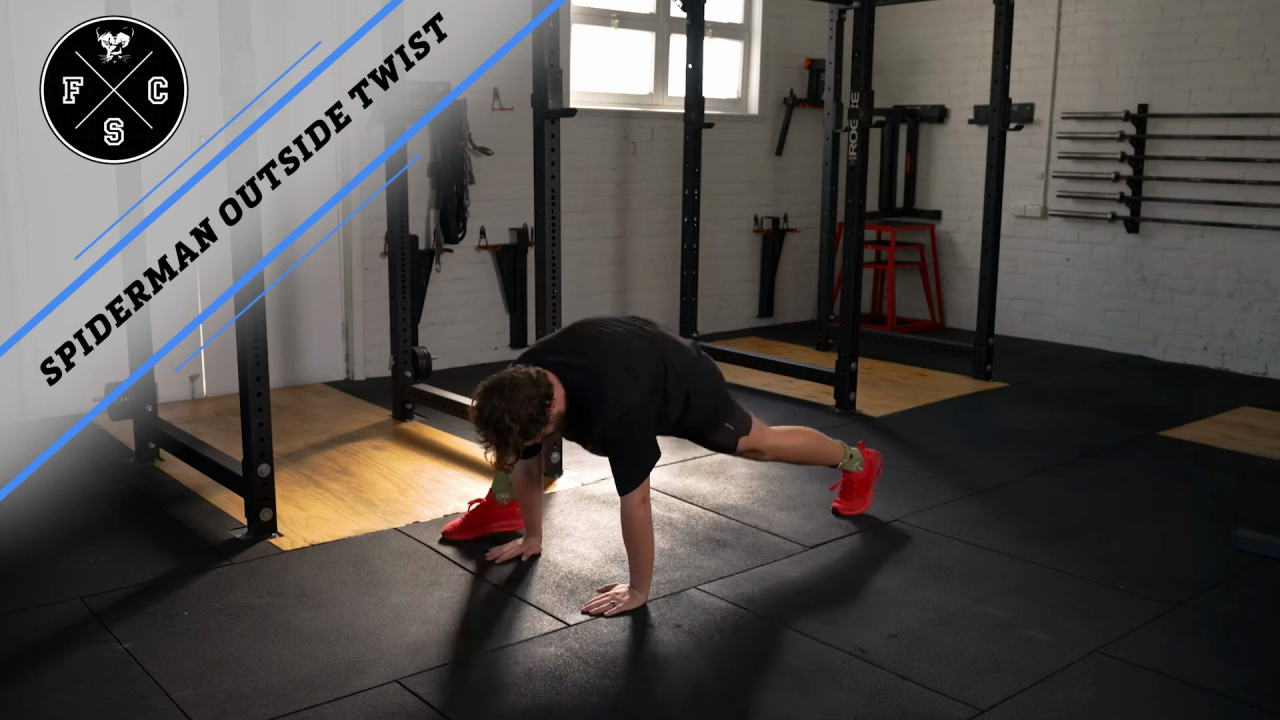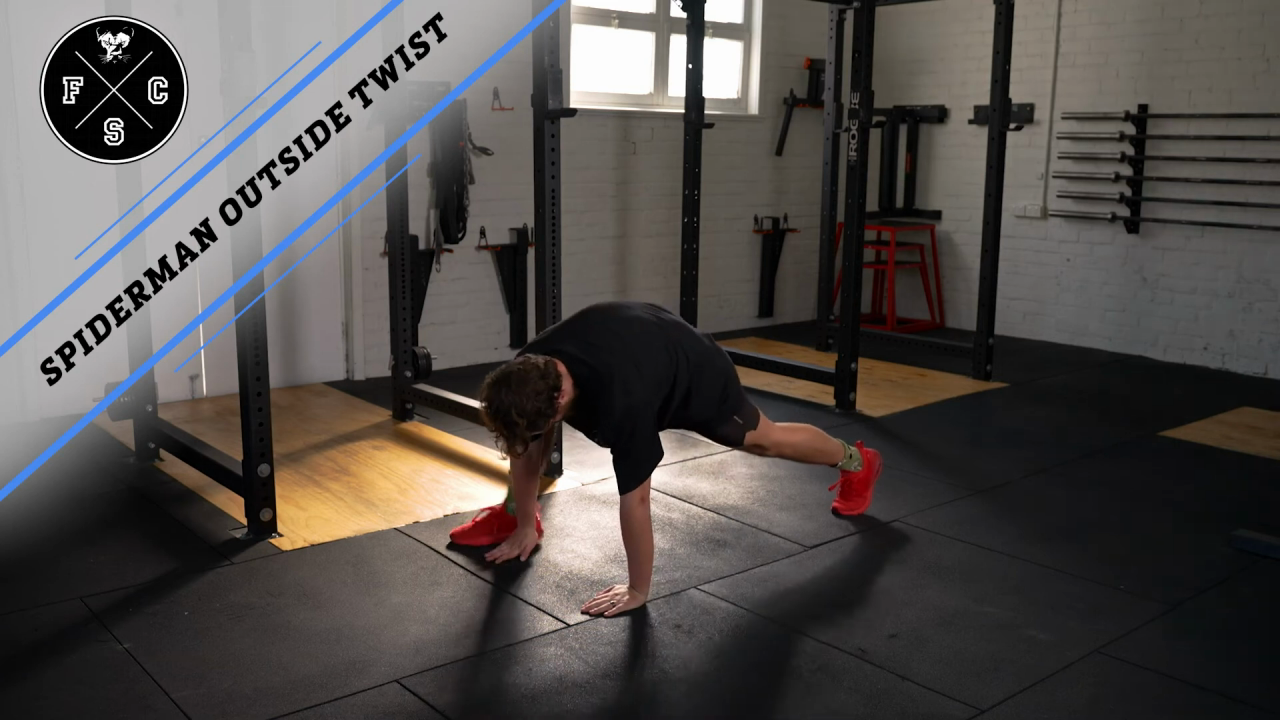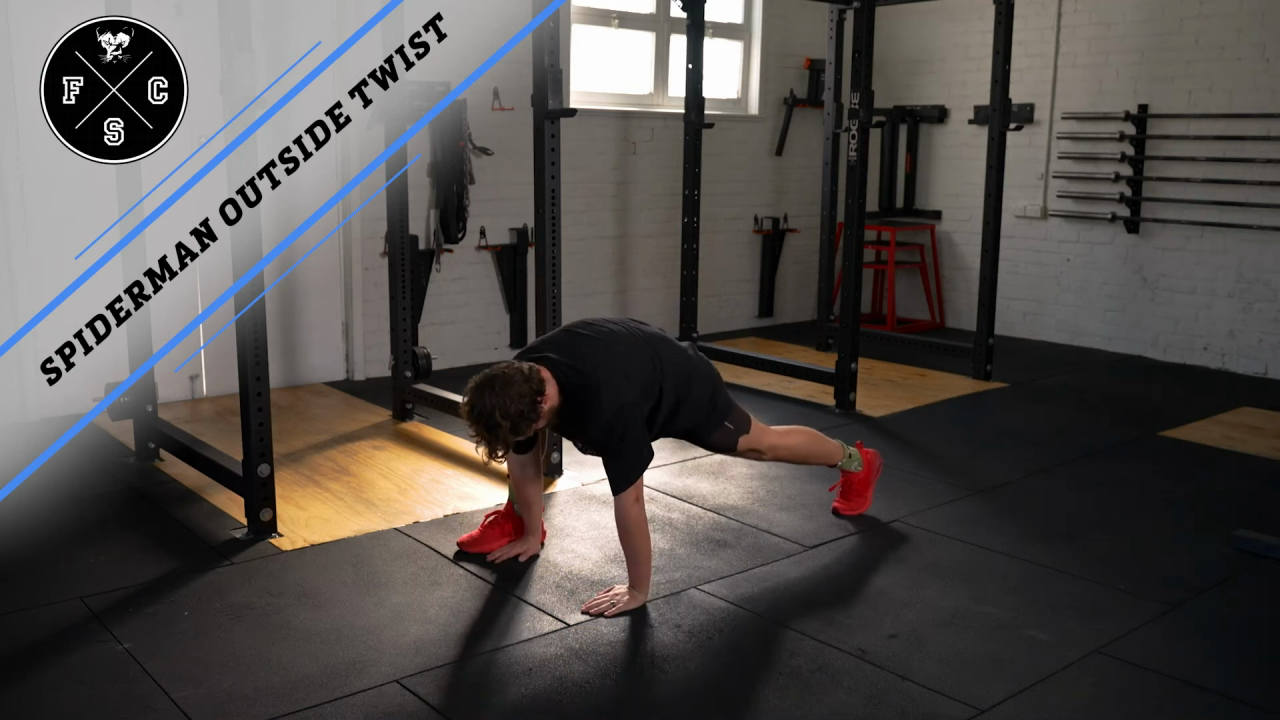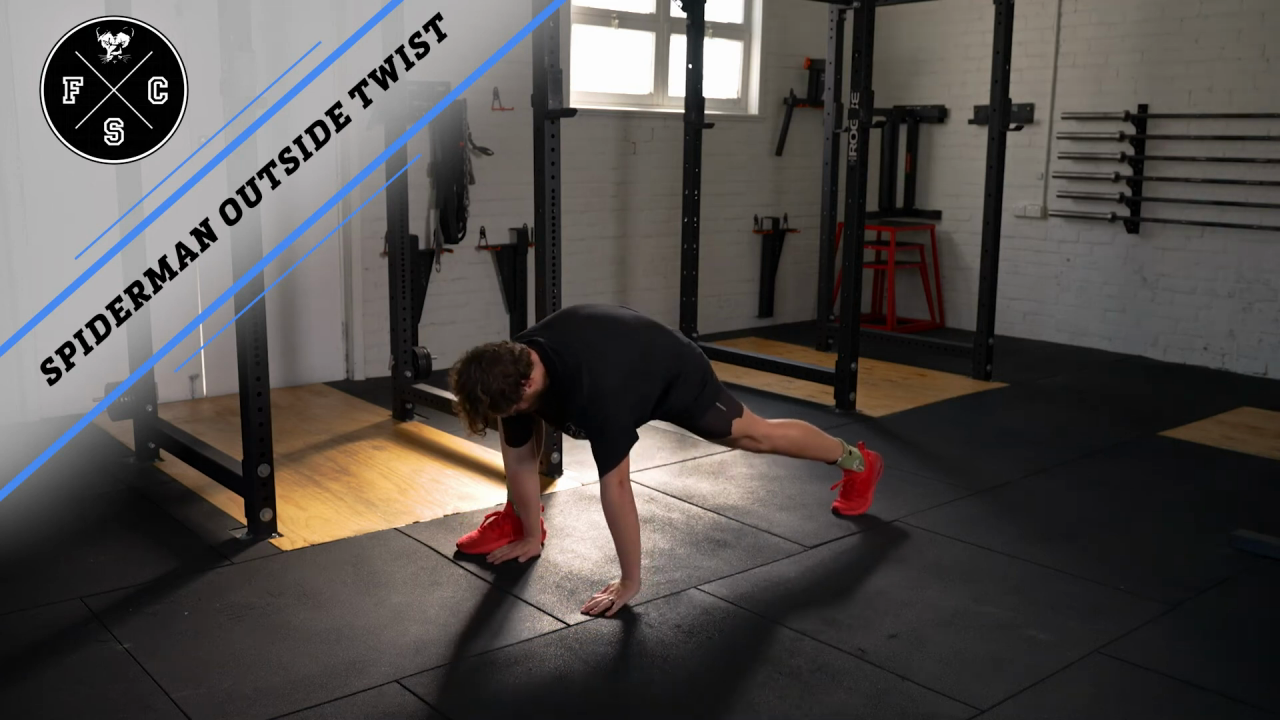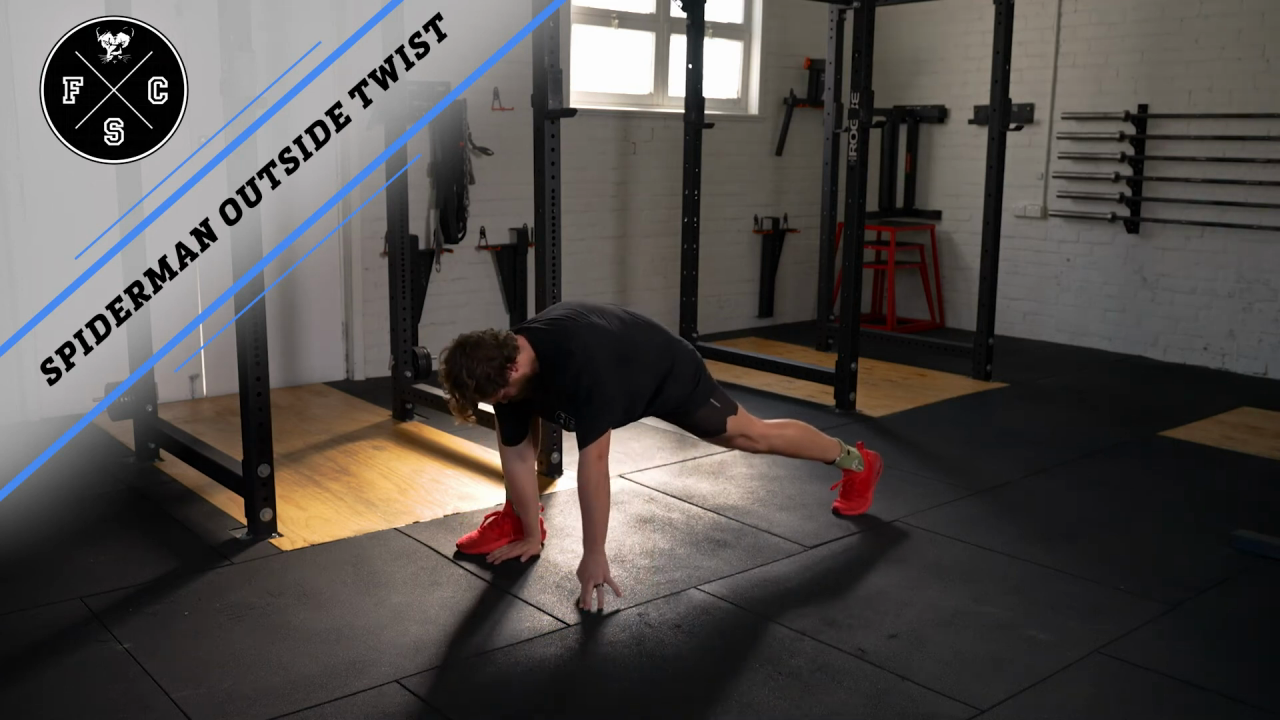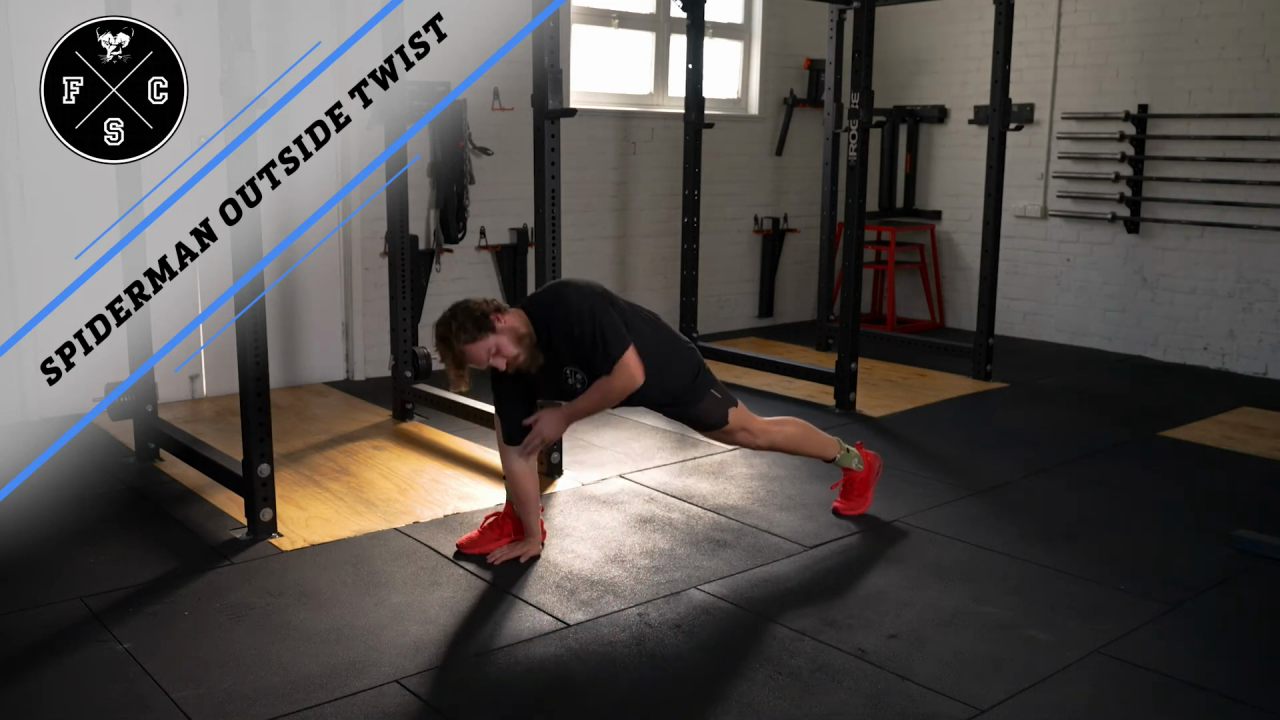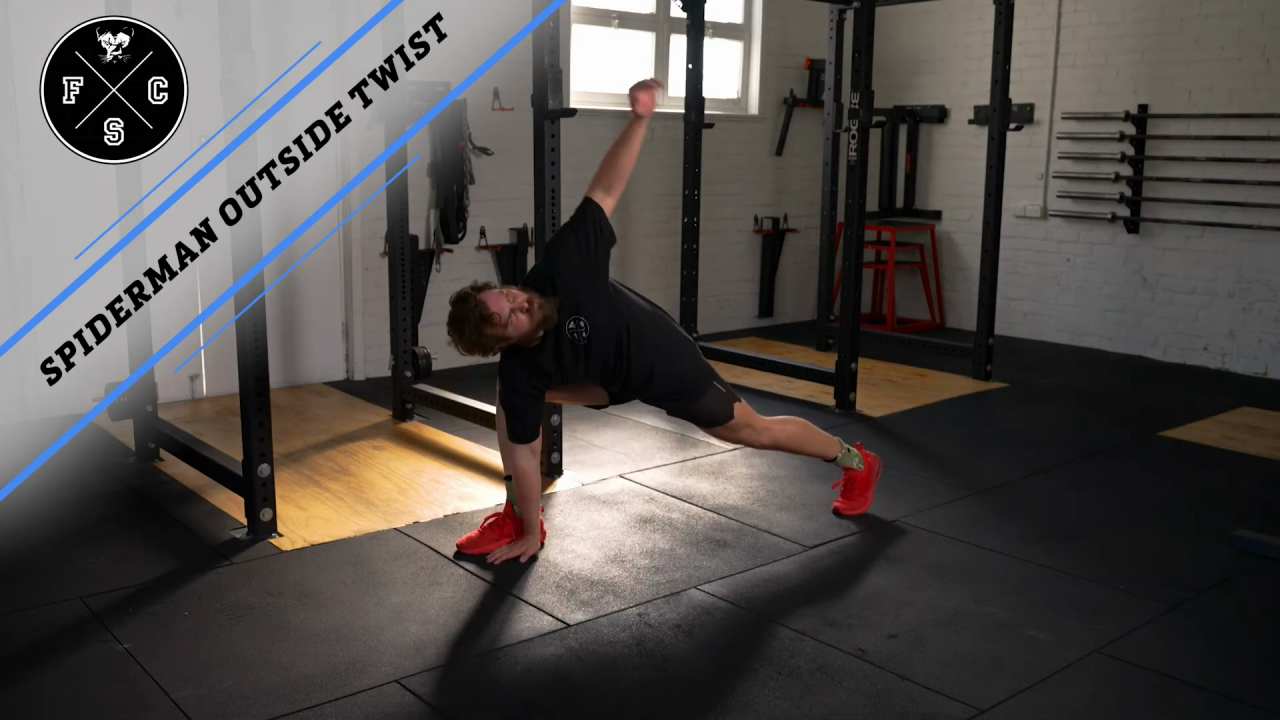
dt=0.7s
person 1, frame 1
left shoulder: (613, 405)
right shoulder: (522, 390)
left elbow: (635, 501)
right elbow: (524, 462)
left wrist: (638, 590)
right wrist: (532, 536)
left hip: (686, 383)
right hip: (632, 350)
left knee: (757, 443)
left ankle: (856, 462)
right ankle: (502, 507)
person 1, frame 2
left shoulder: (619, 401)
right shoulder: (527, 375)
left elbow: (635, 500)
right elbow: (525, 448)
left wrist: (638, 591)
right wrist: (524, 526)
left hip: (697, 374)
right hip: (641, 341)
left knee: (763, 439)
left ankle: (855, 462)
right ankle: (513, 513)
person 1, frame 3
left shoulder: (605, 405)
right shoulder: (519, 382)
left elbow: (628, 500)
right elbow: (523, 460)
left wrist: (638, 589)
right wrist: (530, 533)
left hip: (684, 387)
right hip: (632, 357)
left knee: (761, 443)
left ankle: (855, 461)
right ankle: (515, 518)
person 1, frame 4
left shoulder: (591, 384)
right shoulder: (513, 369)
left elbow: (615, 484)
right elbow: (520, 455)
left wrist: (631, 578)
right wrist: (530, 534)
left hip: (675, 374)
right hip: (624, 361)
left knee: (752, 435)
right knee: (519, 433)
left ankle: (855, 460)
right ankle: (514, 519)
person 1, frame 5
left shoulder: (580, 361)
right shoulder: (505, 363)
left elbow: (593, 462)
right elbow: (517, 453)
left wrist: (595, 555)
right wrist: (530, 535)
left hip: (670, 374)
right hip: (622, 374)
left knee: (750, 435)
right knee: (522, 425)
left ankle: (855, 461)
right ankle: (515, 518)
person 1, frame 6
left shoulder: (569, 303)
right shoulder: (508, 374)
left elbow: (630, 372)
right elbow: (518, 454)
left wrist: (564, 415)
right wrist: (531, 536)
left hip: (667, 370)
left knee: (750, 431)
right knee: (515, 421)
left ankle: (854, 460)
right ankle: (517, 518)
person 1, frame 7
left shoulder: (563, 266)
right shoulder: (519, 373)
left elbow: (606, 188)
right elbow: (524, 454)
left wrist: (640, 119)
right wrist: (529, 534)
left hip: (671, 365)
right hip: (610, 379)
left knee: (755, 432)
right knee: (510, 406)
left ankle: (854, 460)
right ankle: (518, 517)
